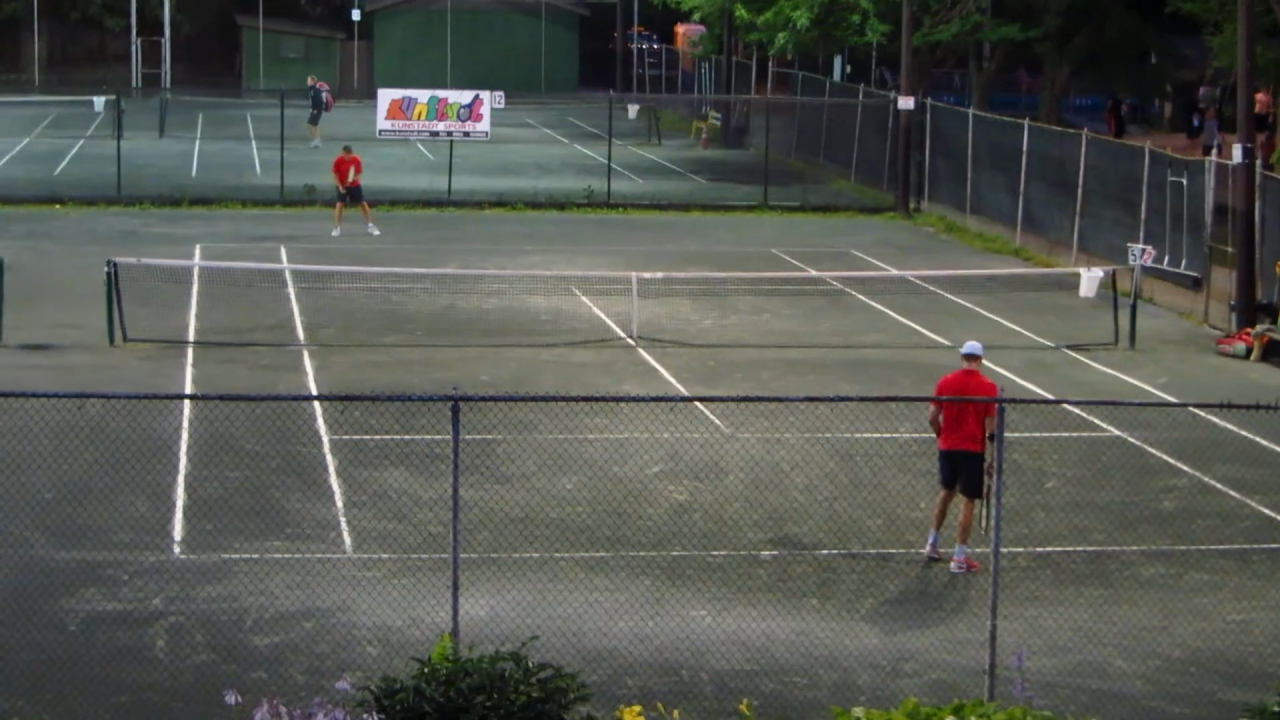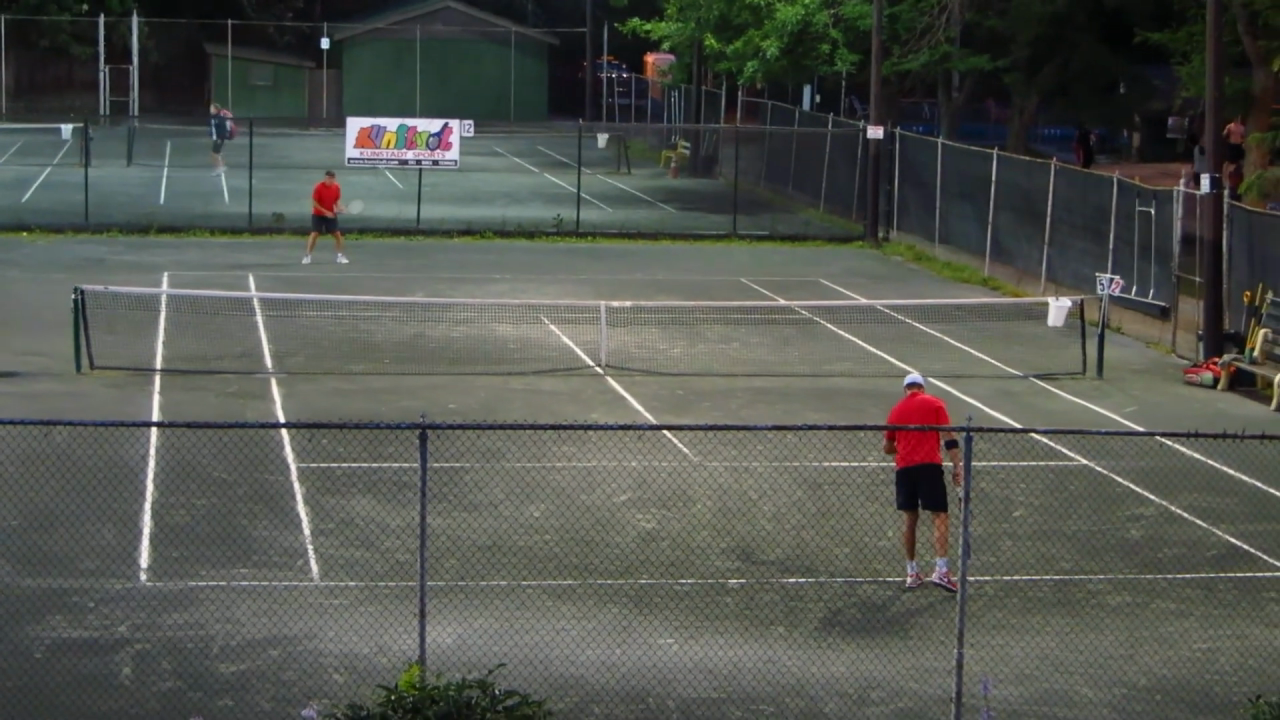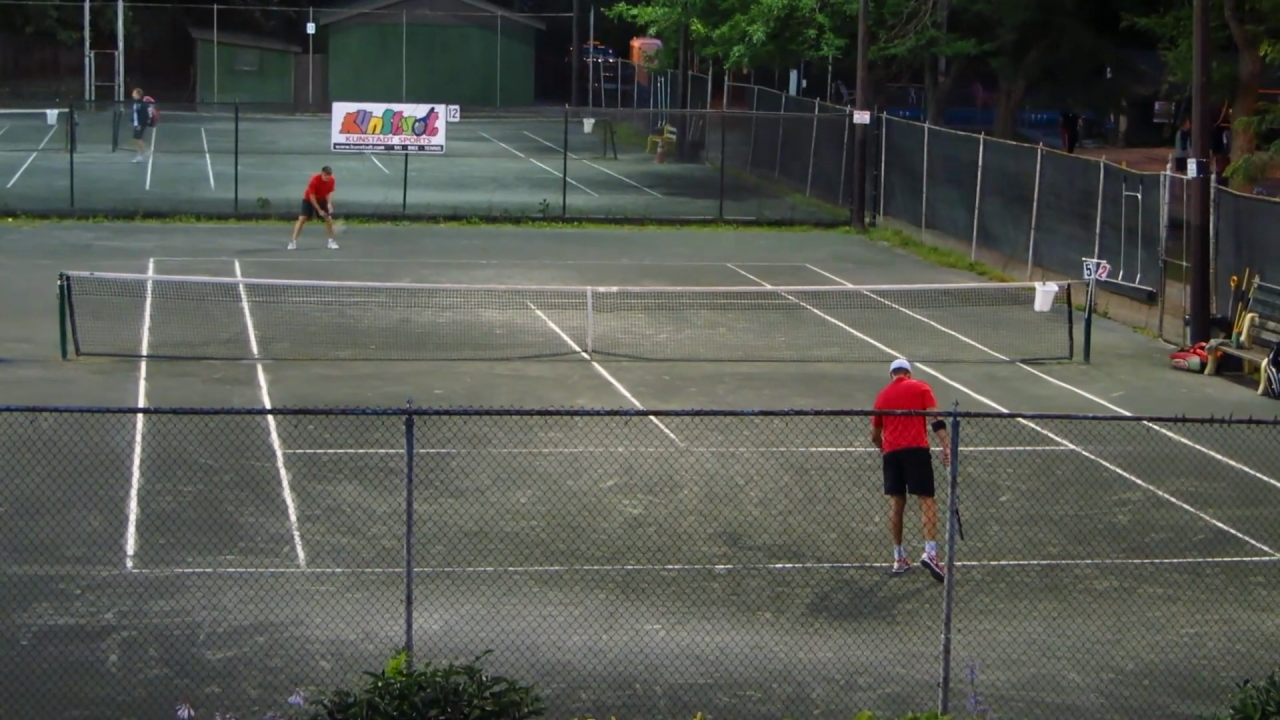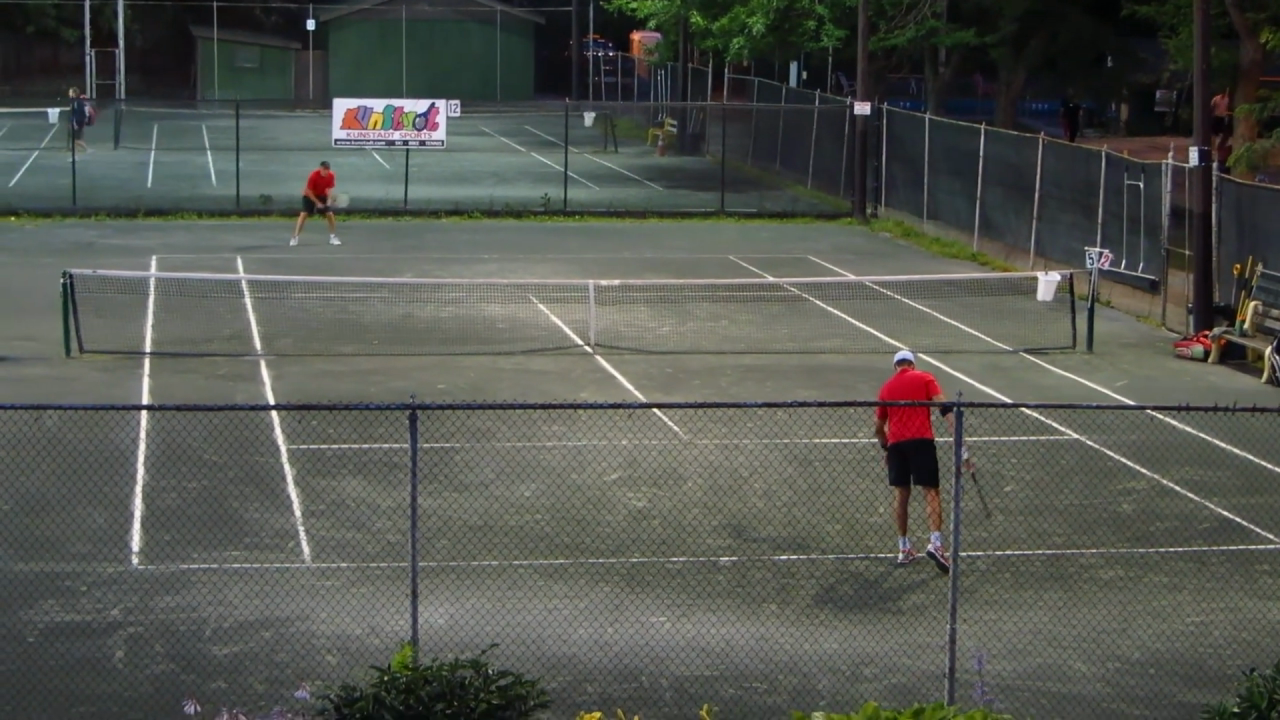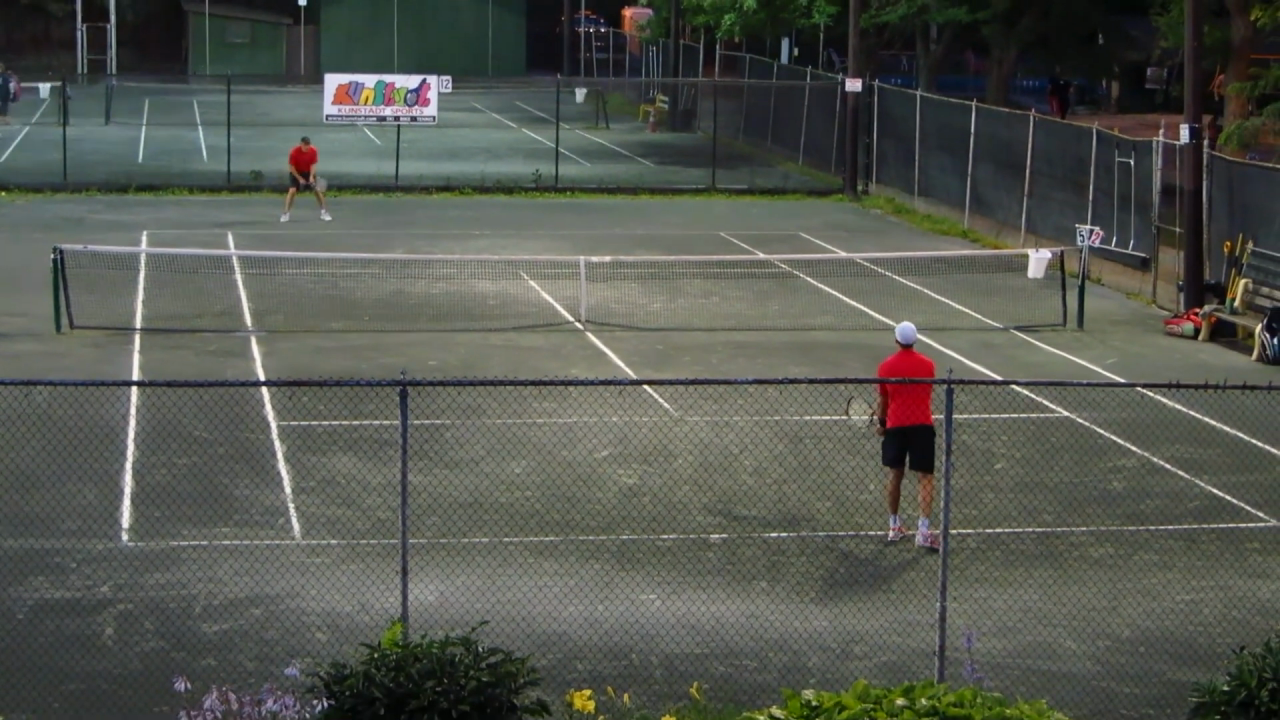
dt=1s
person 1, frame 1
left shoulder: (945, 382)
right shoulder: (988, 387)
left elbow: (933, 418)
right elbow: (991, 427)
left hip: (947, 448)
right hip: (972, 451)
left knee: (946, 493)
right knee: (968, 502)
left ankle: (932, 544)
right ankle: (959, 558)
person 1, frame 2
left shoulder: (896, 410)
right shoulder: (934, 403)
left elbow: (887, 448)
right elbow: (948, 437)
right wrist: (957, 467)
left hip: (904, 468)
right hip: (929, 465)
left knee: (910, 519)
right knee: (940, 516)
left ankle: (912, 572)
right ankle: (941, 570)
person 1, frame 3
left shoulder: (882, 395)
right shoulder: (921, 387)
left elbow: (875, 435)
right elbow: (935, 419)
right wrist: (946, 447)
left hip: (891, 452)
right hip: (916, 449)
left knee: (896, 504)
right knee: (927, 501)
left ankle: (899, 558)
right ankle: (930, 552)
person 1, frame 4
left shoulder: (886, 387)
right shoulder: (924, 378)
left elbow: (879, 428)
right elbow: (942, 404)
left wrist: (887, 448)
right wrist: (955, 429)
left hip: (896, 444)
right hip: (921, 440)
left knee: (901, 495)
right knee: (931, 492)
left ankle: (904, 548)
right ankle: (936, 542)
person 1, frame 5
left shoulder: (886, 366)
right shoulder: (928, 364)
left wrist: (881, 424)
left hip: (895, 426)
right hip: (922, 425)
left knee: (895, 476)
right knee: (925, 477)
left ankle: (894, 527)
right ankle: (923, 531)
